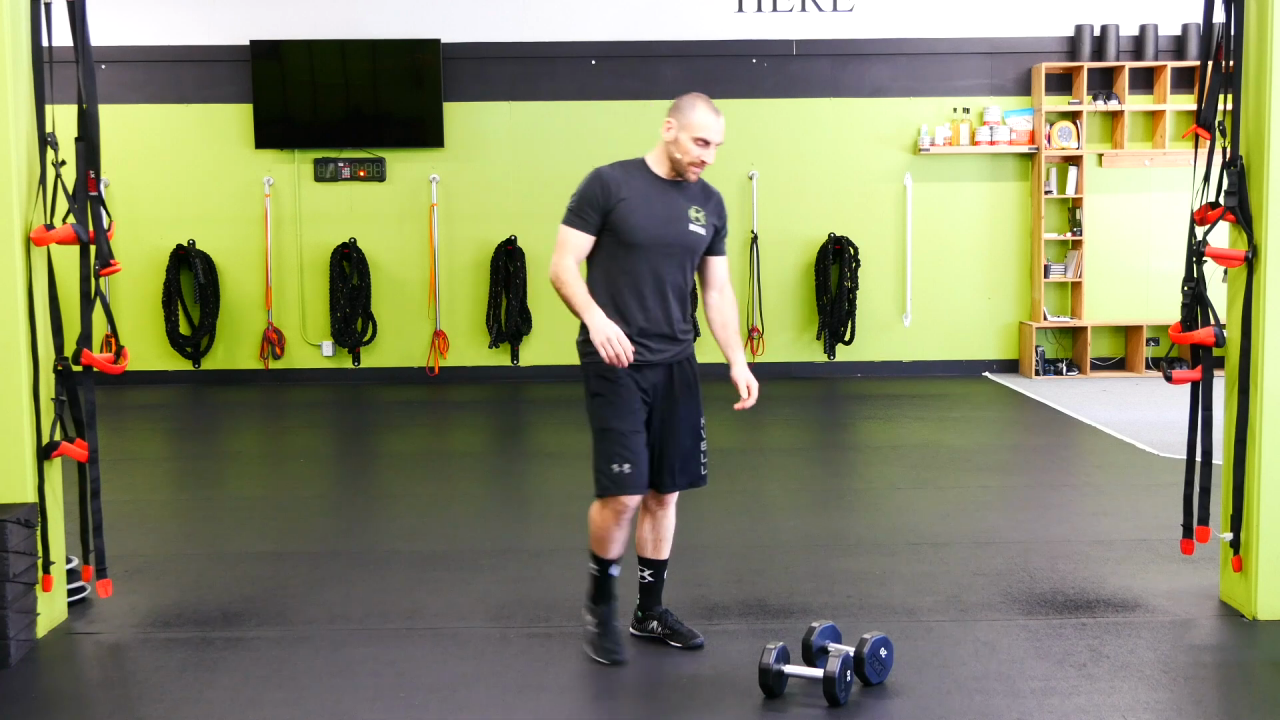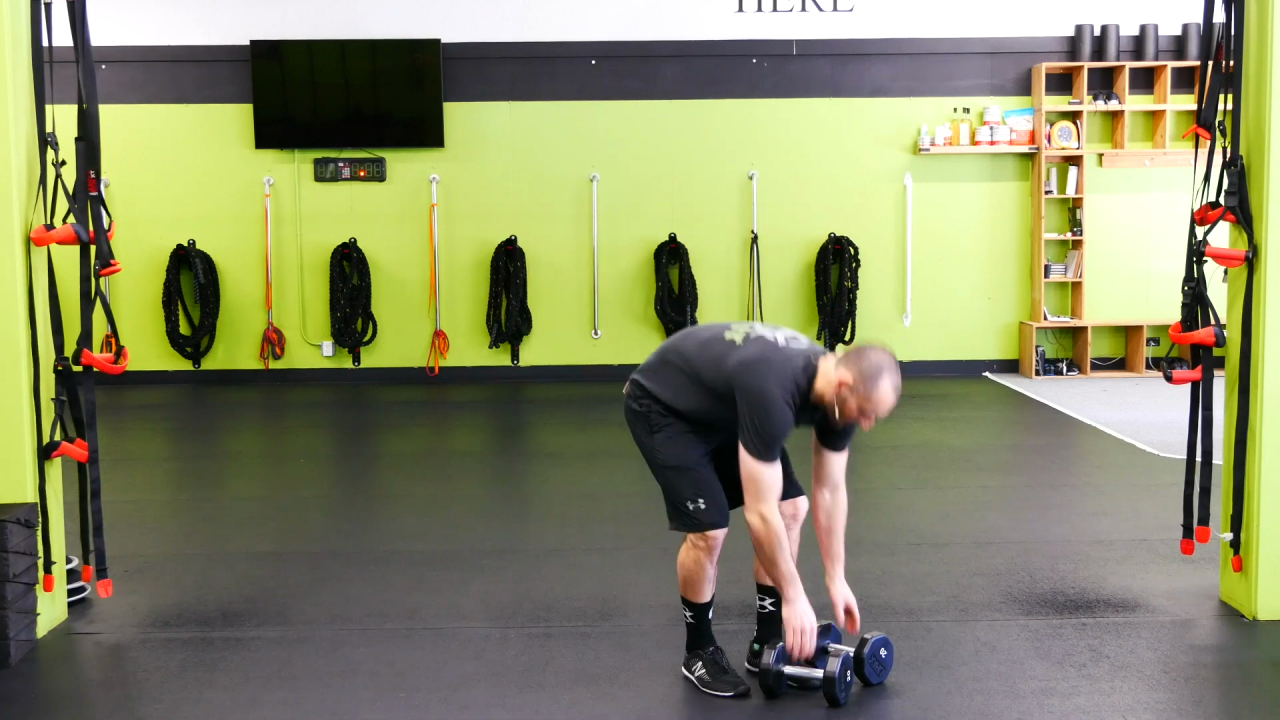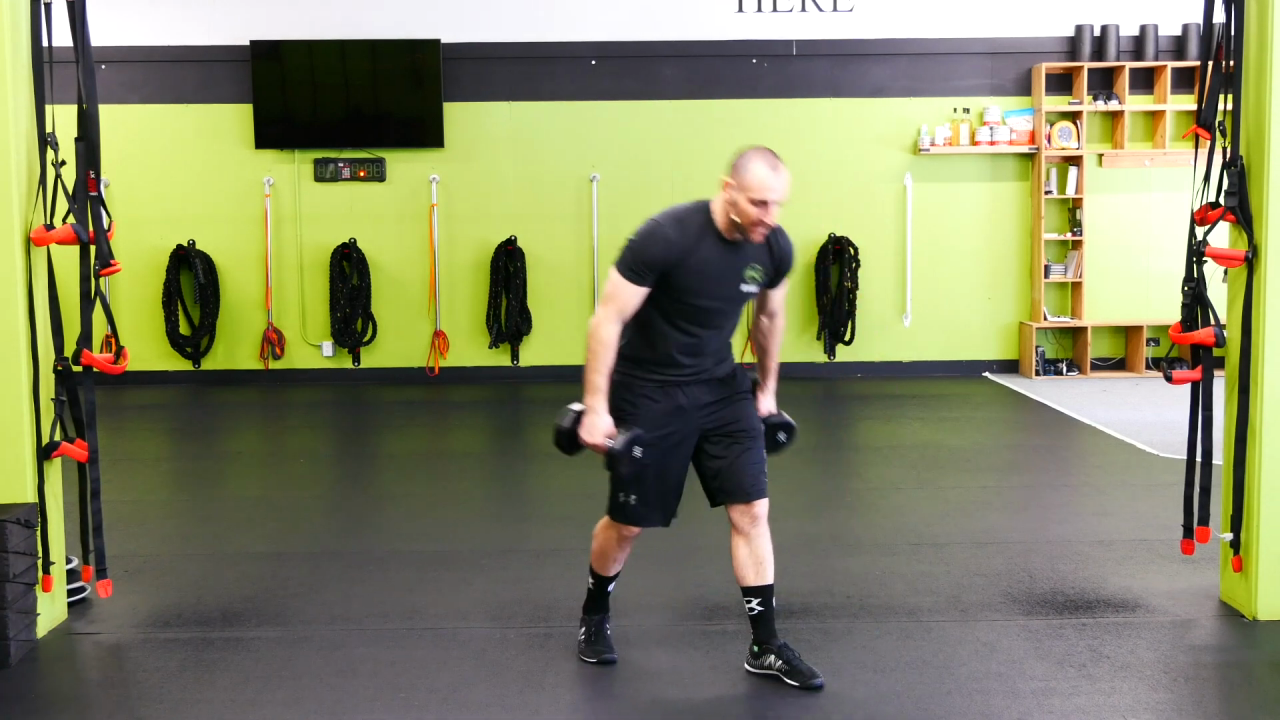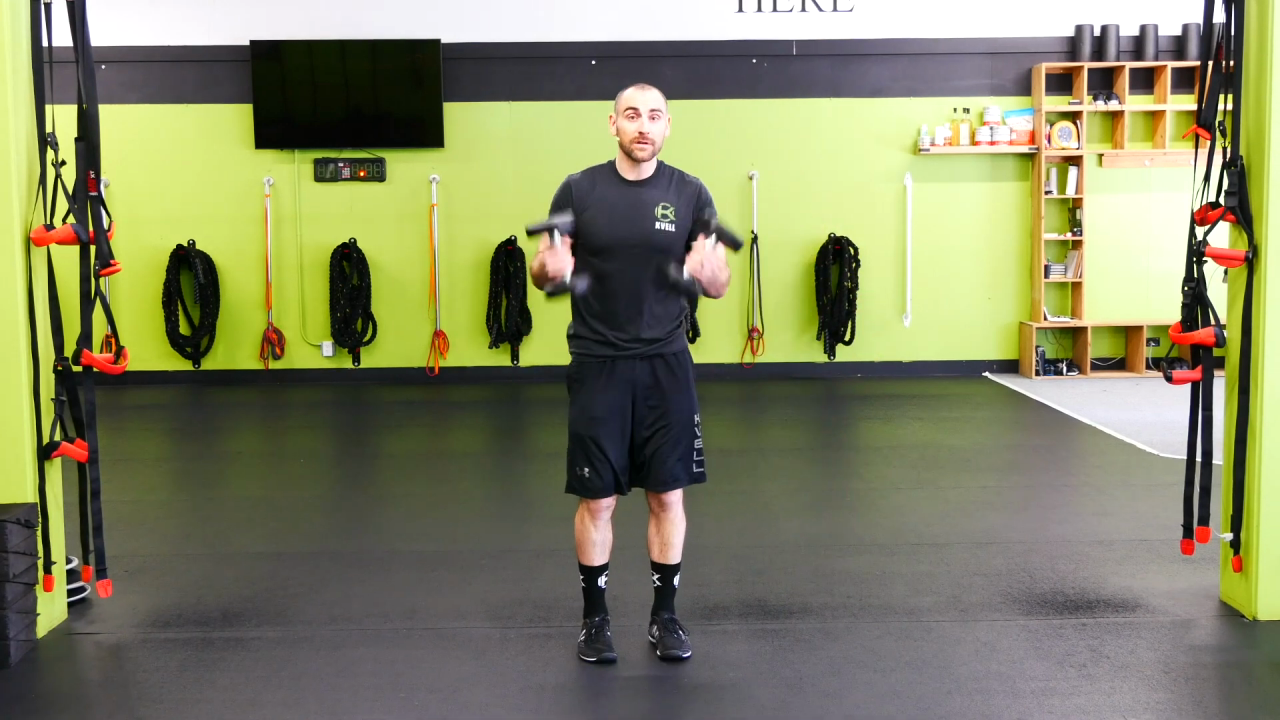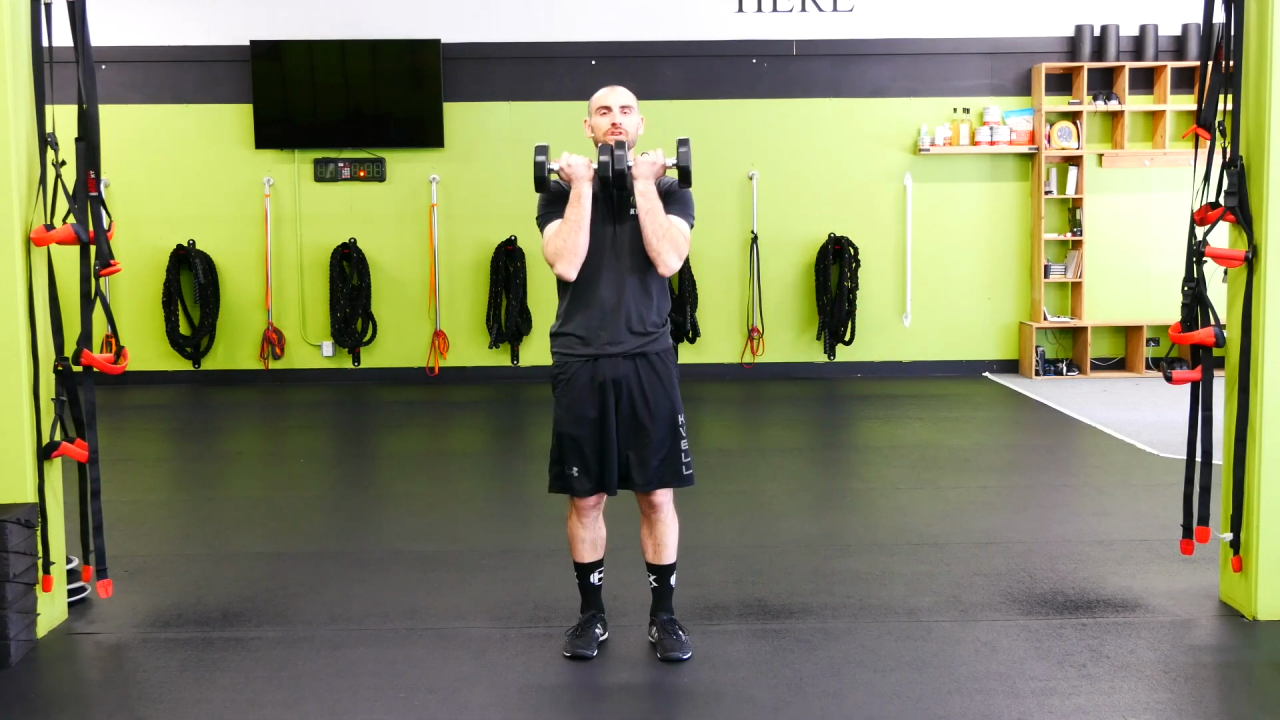
dt=1s
person 1, frame 1
left shoulder: (709, 204)
right shoulder: (608, 184)
left elbow: (717, 290)
right elbow: (562, 264)
left wrist: (738, 361)
right wrist: (597, 320)
left hip: (676, 363)
right hip: (617, 363)
left knee: (665, 493)
right knee: (621, 493)
left ankle: (650, 609)
right ankle: (600, 603)
person 1, frame 2
left shoulder: (835, 393)
right shoulder: (771, 393)
left elbow: (830, 493)
right elbow: (761, 514)
left wrist: (837, 581)
right wrist: (795, 600)
left hip: (718, 403)
right hip: (660, 404)
left knee: (793, 506)
right knee: (709, 527)
left ankle: (767, 642)
right ankle: (699, 650)
person 1, frame 3
left shoulder: (775, 247)
right shoulder: (666, 237)
left elbow: (769, 316)
right elbow: (608, 320)
left wrist: (768, 389)
right wrist: (597, 410)
left hip: (722, 387)
right hip: (650, 391)
left knee: (751, 511)
right knee: (629, 521)
left ankle: (765, 646)
right ankle: (593, 613)
person 1, frame 4
left shoulder: (690, 192)
right shoulder: (579, 189)
left elbow: (719, 285)
right elbow: (543, 279)
left wrist: (706, 268)
right wrist: (550, 266)
left hip: (665, 363)
right hip: (597, 364)
left knee: (667, 493)
right knee: (596, 498)
left ankle: (664, 615)
right ankle: (594, 617)
person 1, frame 5
left shoulder: (668, 189)
right shoulder: (560, 190)
left elbow: (668, 260)
right elbow: (566, 264)
left wrist: (643, 185)
right wrist: (582, 187)
left hip: (647, 358)
right hip: (580, 360)
left knee: (657, 493)
right knee: (585, 496)
left ankle: (663, 614)
right ankle: (591, 613)
